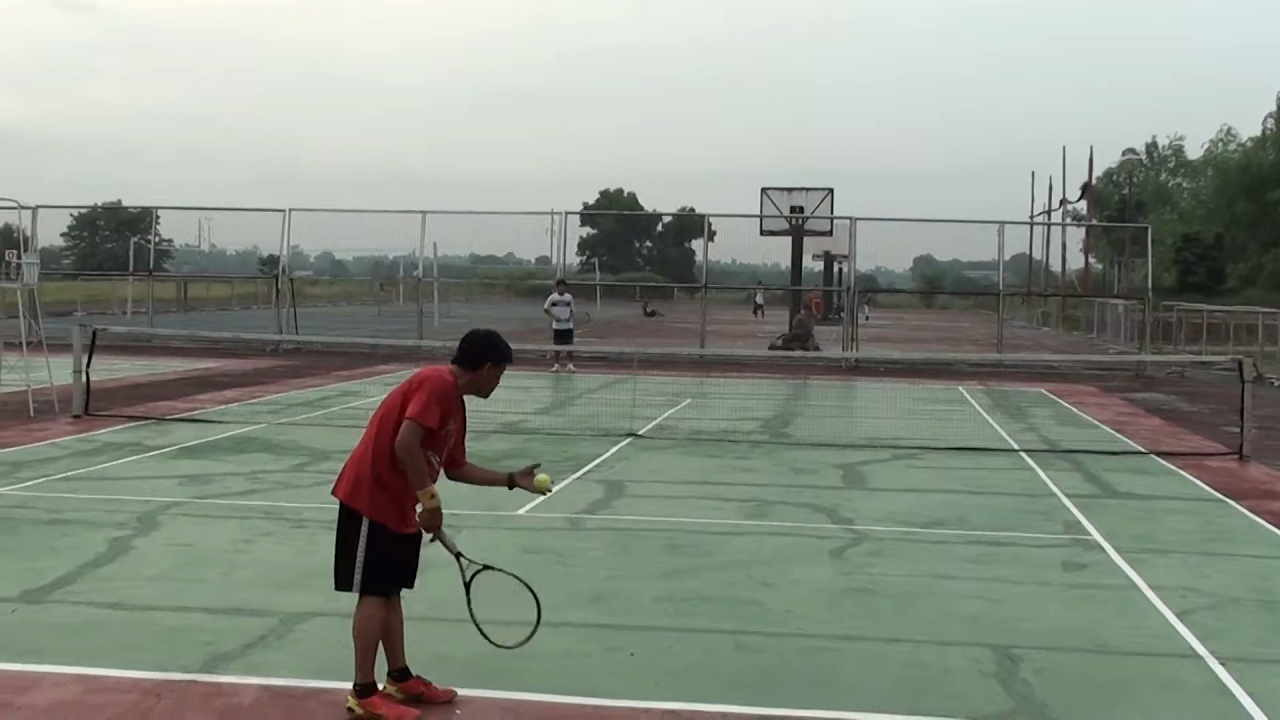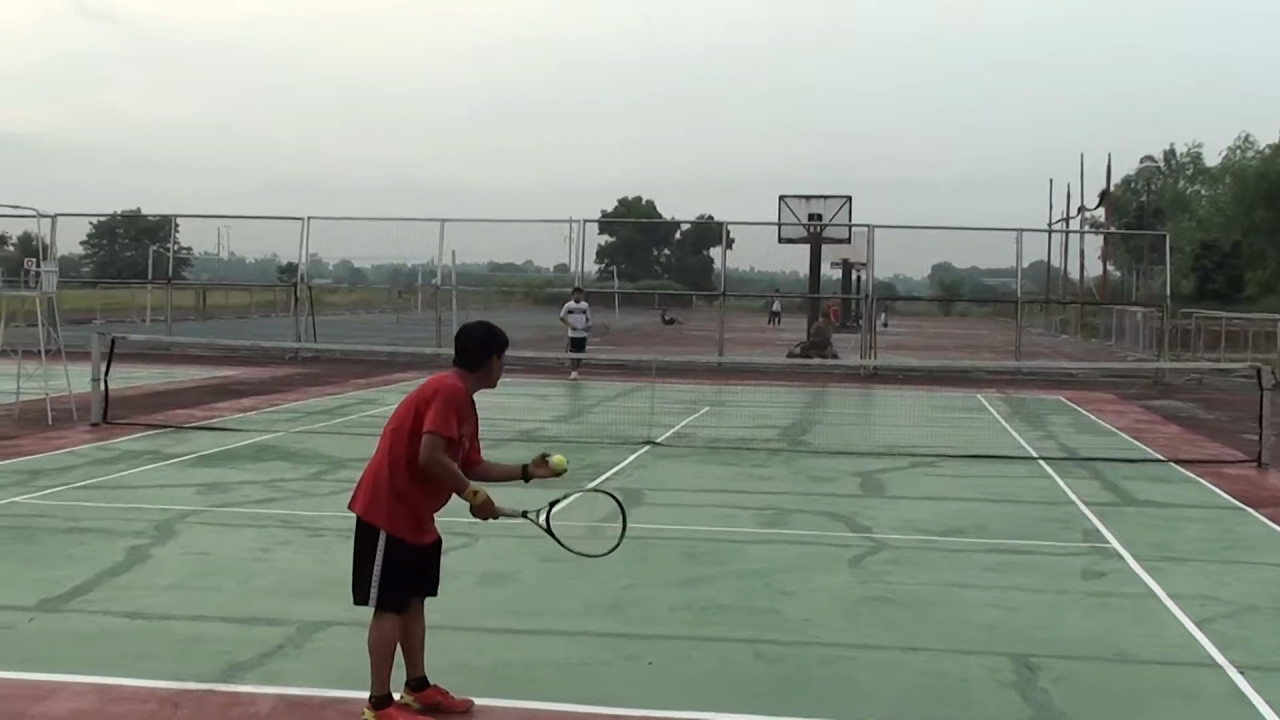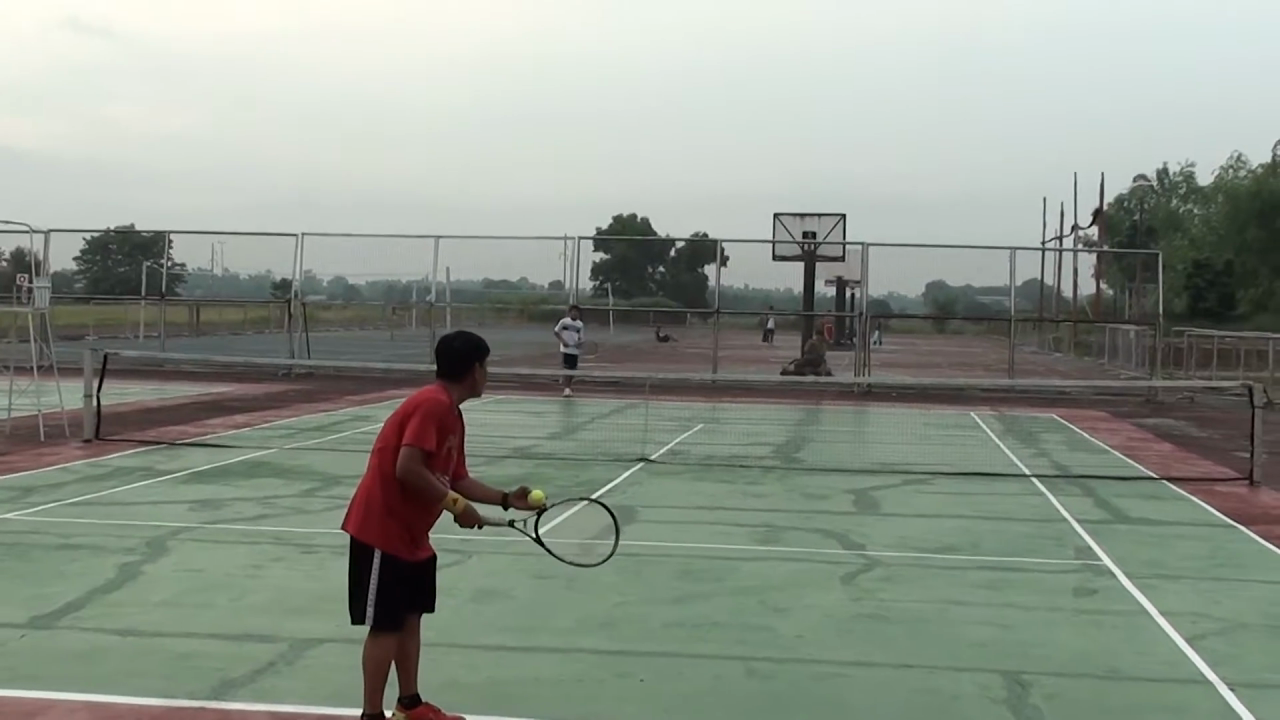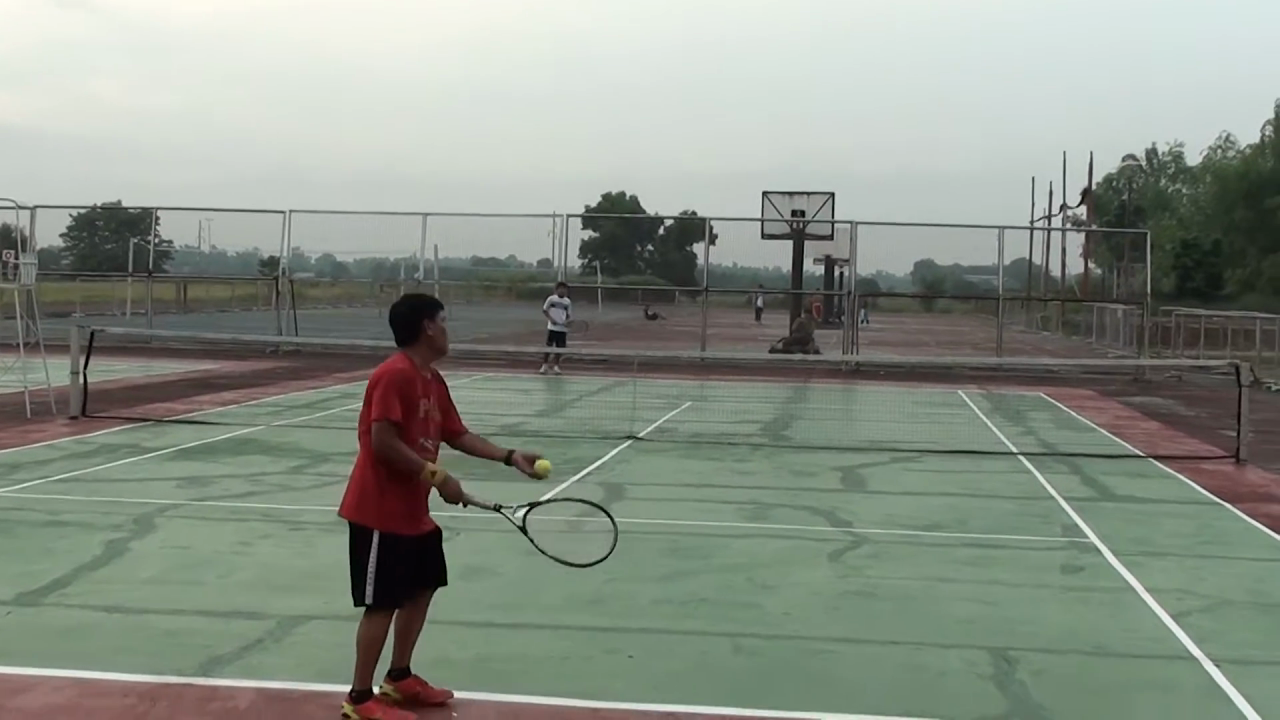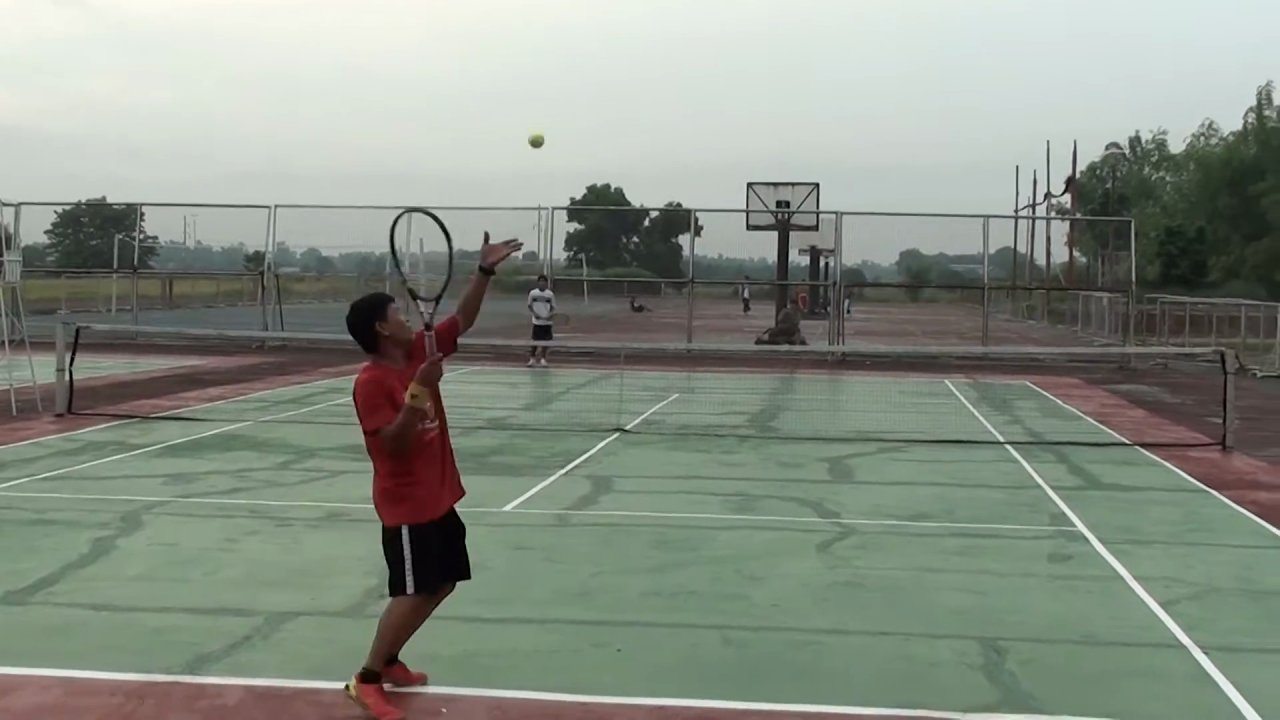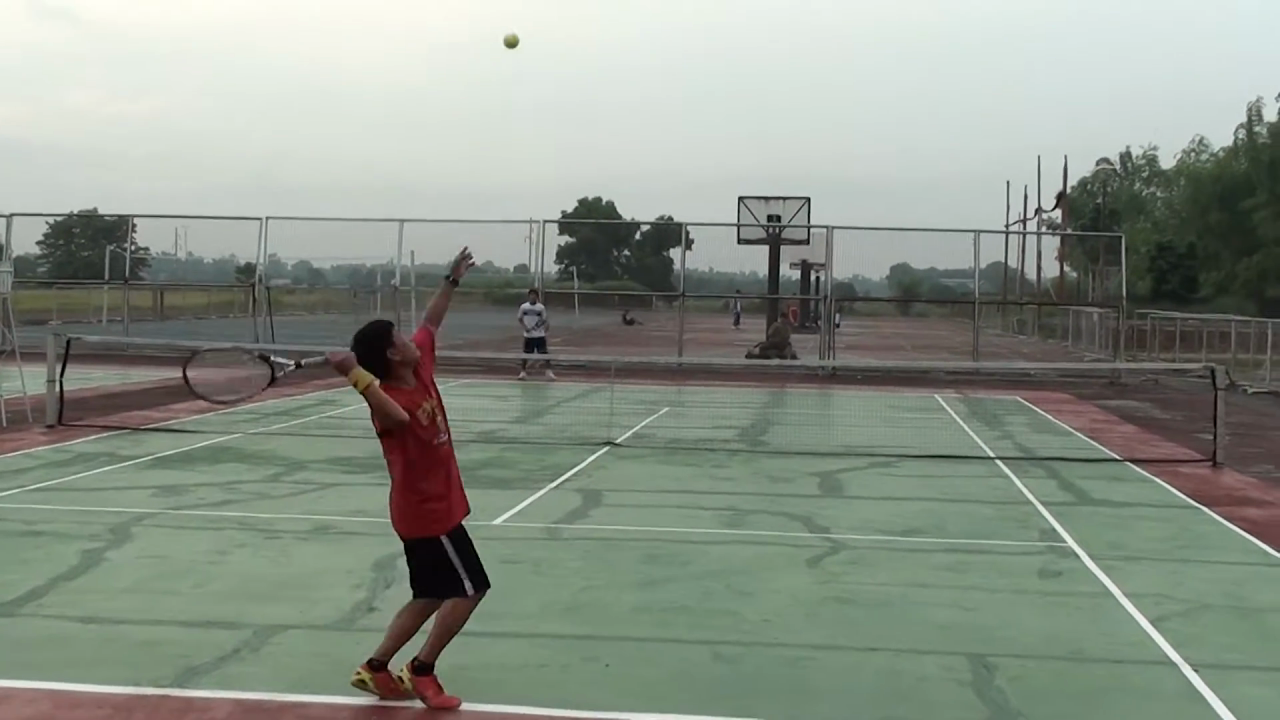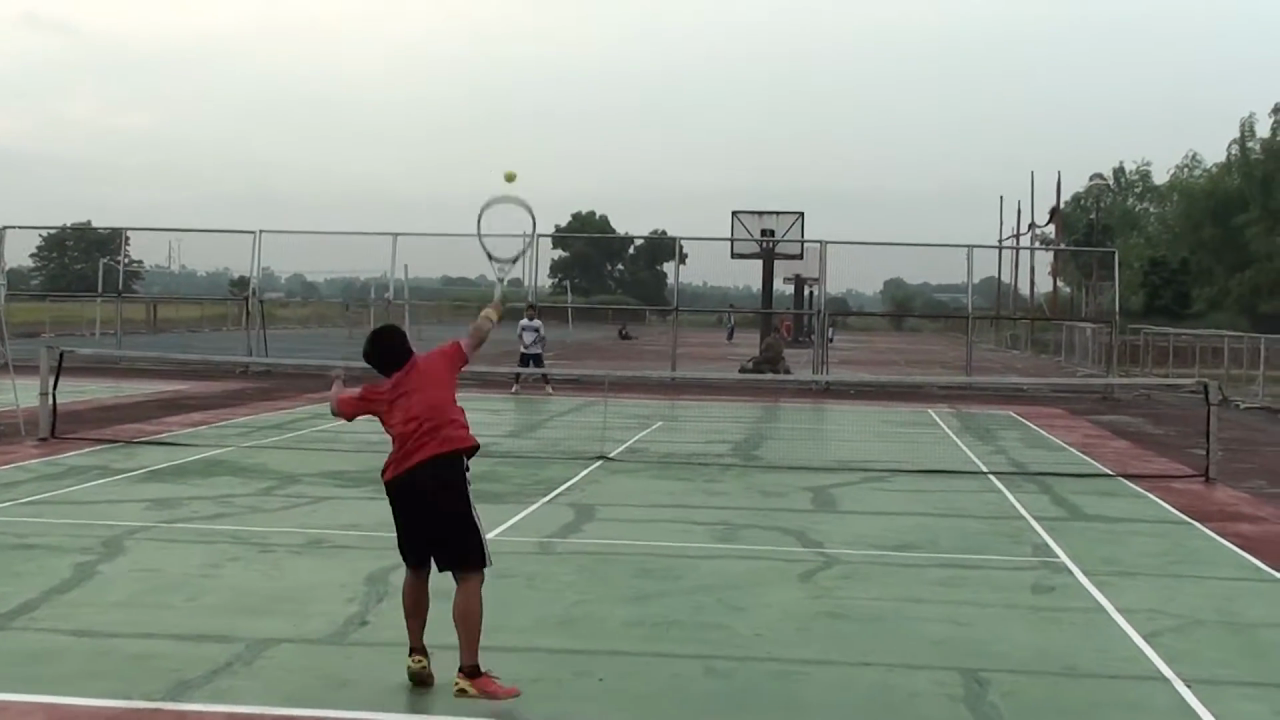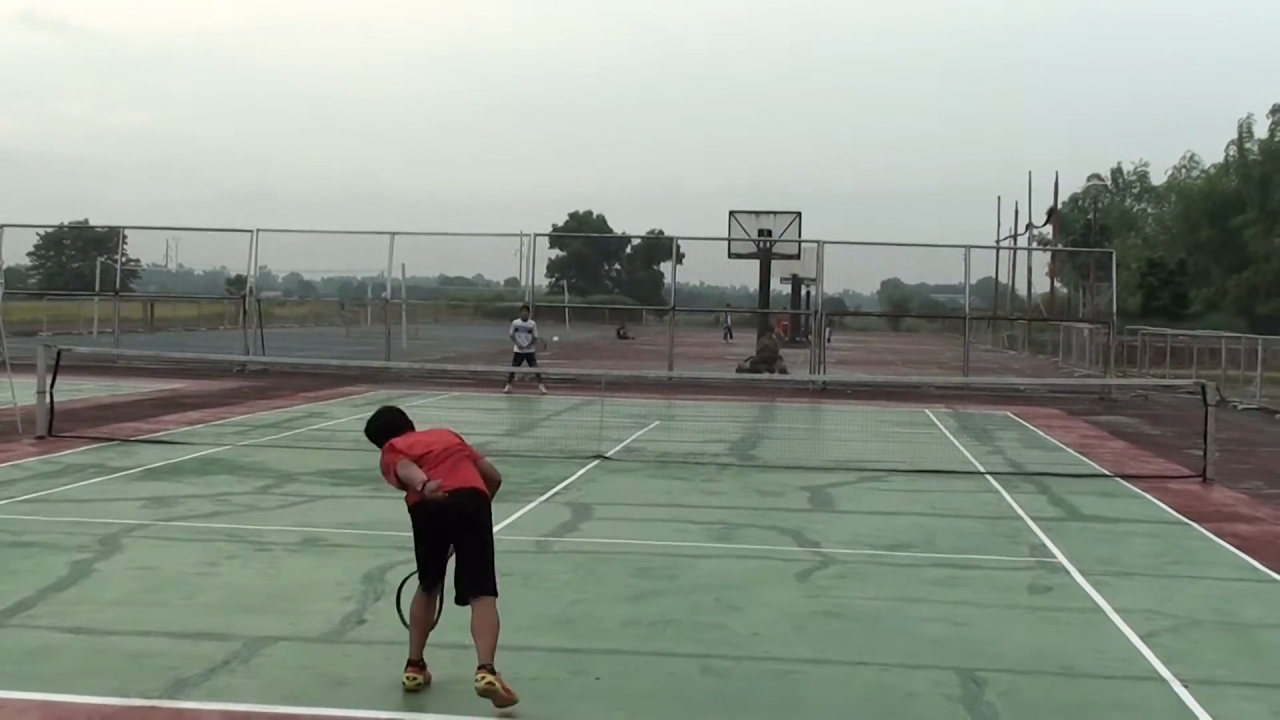
dt=0.3s
person 1, frame 1
left shoulder: (456, 403)
right shoulder: (437, 383)
left elbow: (457, 467)
right elbow: (405, 443)
left wrist: (512, 480)
right wrist: (430, 500)
left hip: (397, 504)
right hip: (370, 498)
left knee: (390, 590)
right knee: (375, 592)
left ankle: (400, 679)
person 1, frame 2
left shoulder: (463, 400)
right shoulder: (449, 391)
left elbow: (472, 465)
right elbow: (430, 456)
left wrist: (527, 471)
right wrist: (475, 496)
left hip: (415, 515)
right hip: (388, 511)
left knee: (413, 600)
right knee: (390, 606)
person 1, frame 3
left shoulder: (452, 415)
right shoulder: (431, 405)
left elbow: (456, 479)
right elbow: (407, 469)
left wrist: (507, 499)
right wrist: (457, 507)
left hip: (410, 534)
right hip: (382, 531)
left knee: (410, 617)
right knee: (386, 624)
person 1, frame 4
left shoulder: (432, 380)
right shoulder: (394, 374)
left elbow: (459, 435)
right elbow: (381, 443)
left wrist: (511, 457)
right wrist: (436, 476)
left hip: (415, 510)
right hip: (379, 511)
left knee: (421, 589)
right knee: (382, 602)
left ankle: (400, 678)
person 1, frame 5
left shoulder: (420, 350)
right shoulder: (369, 384)
left elbow: (464, 315)
right elbow: (396, 438)
left wrist: (485, 270)
right wrist: (419, 390)
left hip: (439, 496)
right hip: (406, 504)
left knee: (441, 581)
right knee: (413, 591)
left ankle: (387, 661)
right ankle: (367, 679)
person 1, frame 6
left shoulder: (416, 369)
right shoulder: (388, 402)
left elbow: (429, 323)
right elbow: (399, 424)
left wrist: (452, 280)
right wrist: (355, 375)
left hip: (435, 510)
right hip: (428, 516)
left knee: (430, 595)
right knee: (467, 593)
left ankle: (376, 668)
right ankle: (420, 674)
person 1, frame 7
left shoulder: (377, 393)
right shoulder: (435, 362)
left elbow: (338, 407)
right elbow: (477, 334)
left wrist: (336, 384)
right wrist: (492, 311)
left hip: (400, 479)
right hip: (441, 467)
left knee: (416, 568)
right knee: (470, 572)
left ankle: (417, 655)
right ankle: (470, 674)
person 1, frame 8
left shoulder: (391, 450)
right shoulder: (447, 434)
left elbow: (407, 470)
right elbow: (493, 477)
left wrist: (424, 488)
left hip: (428, 504)
right hip: (471, 498)
left knee: (428, 586)
right knee: (483, 596)
left ankle: (414, 666)
right ankle: (486, 671)
